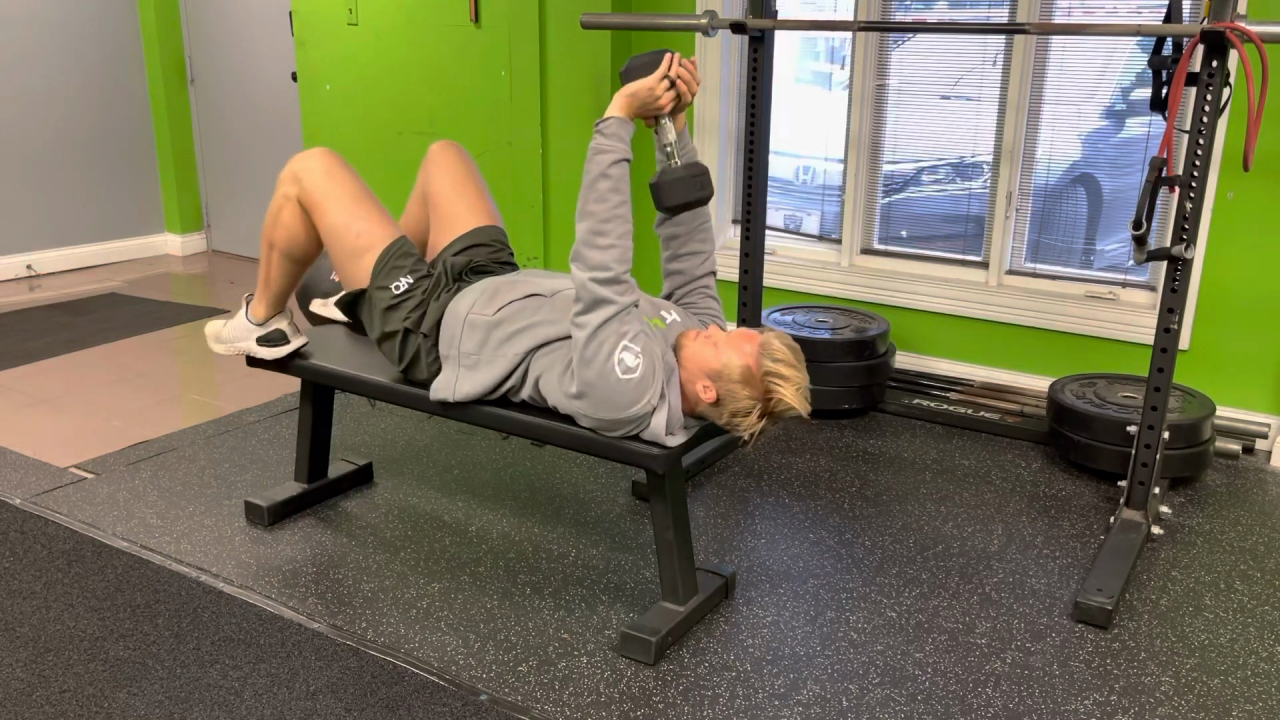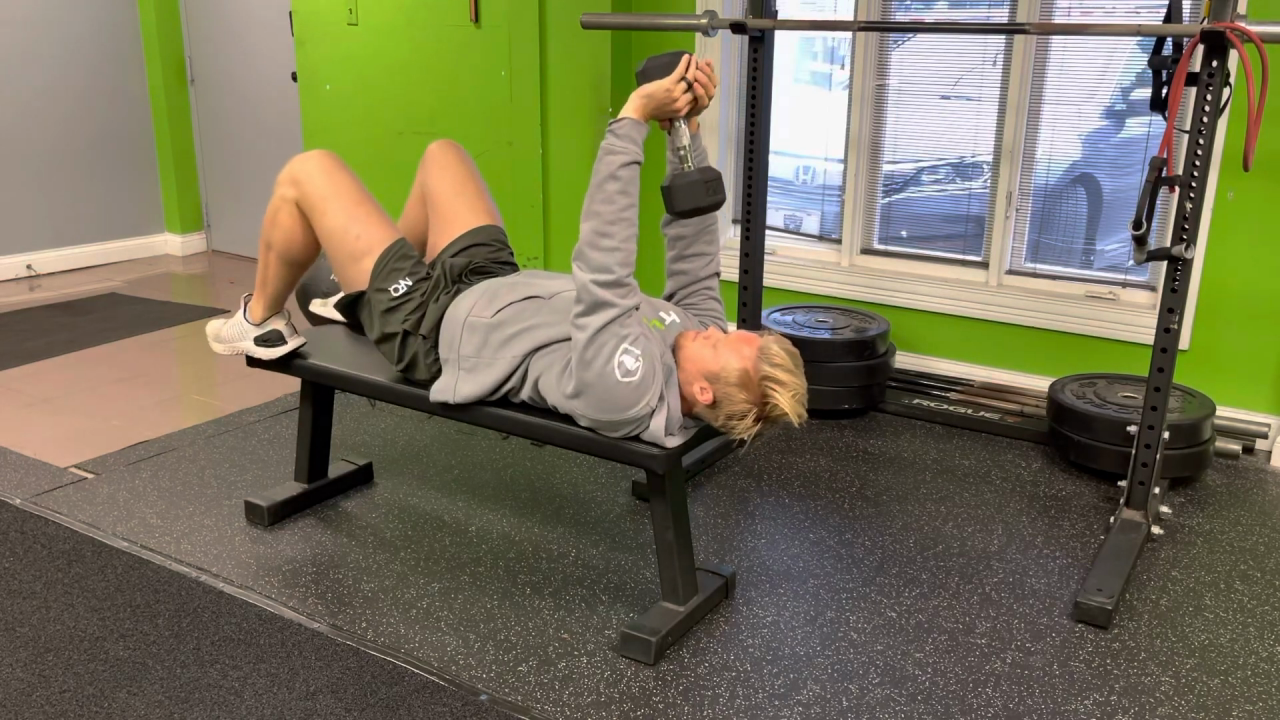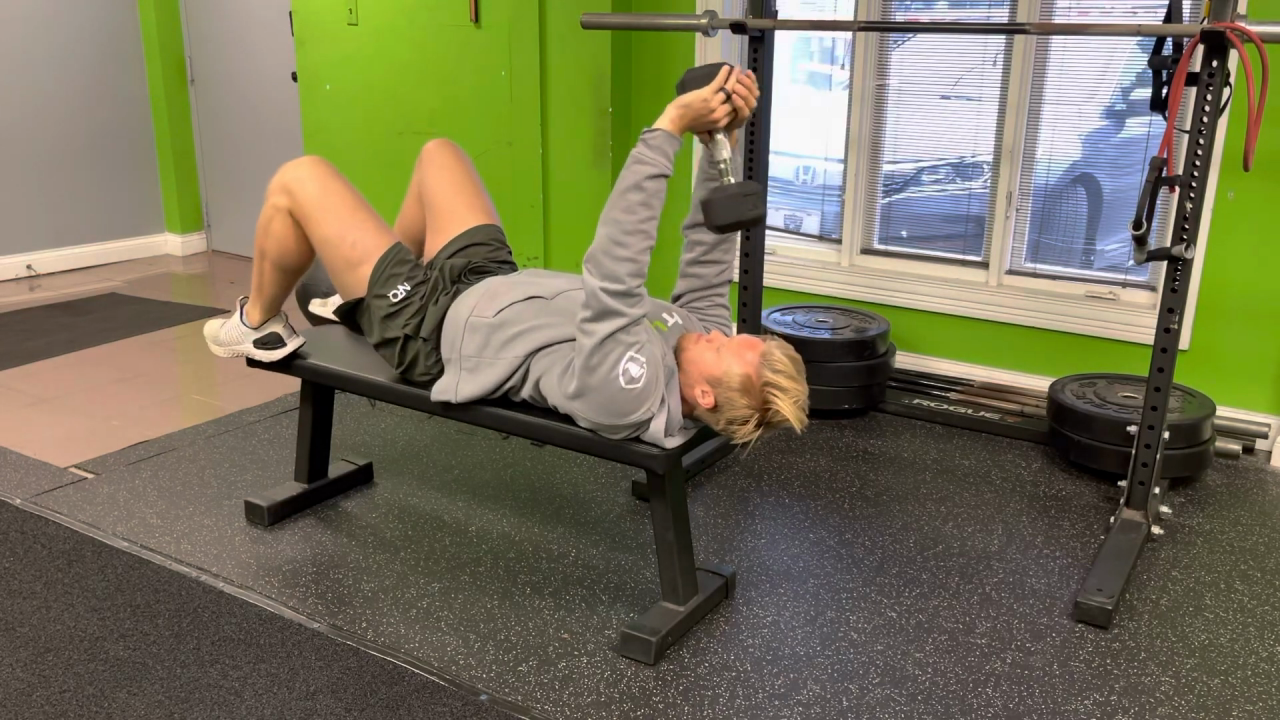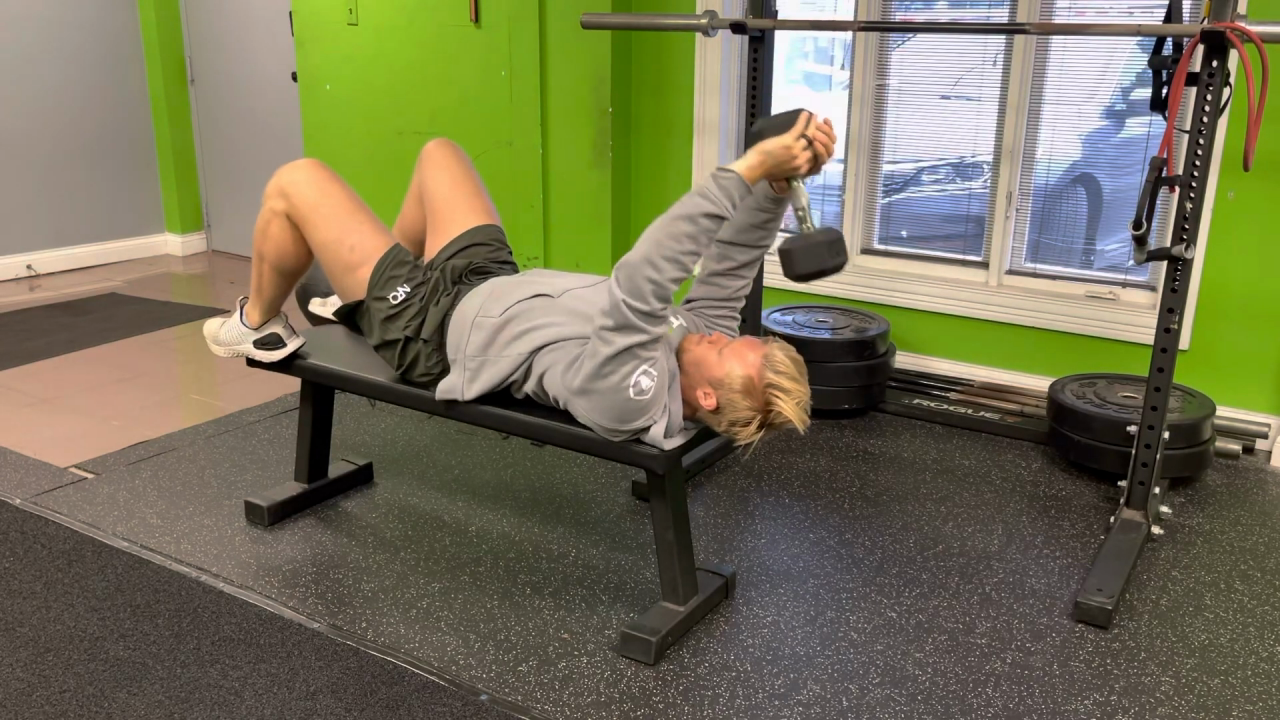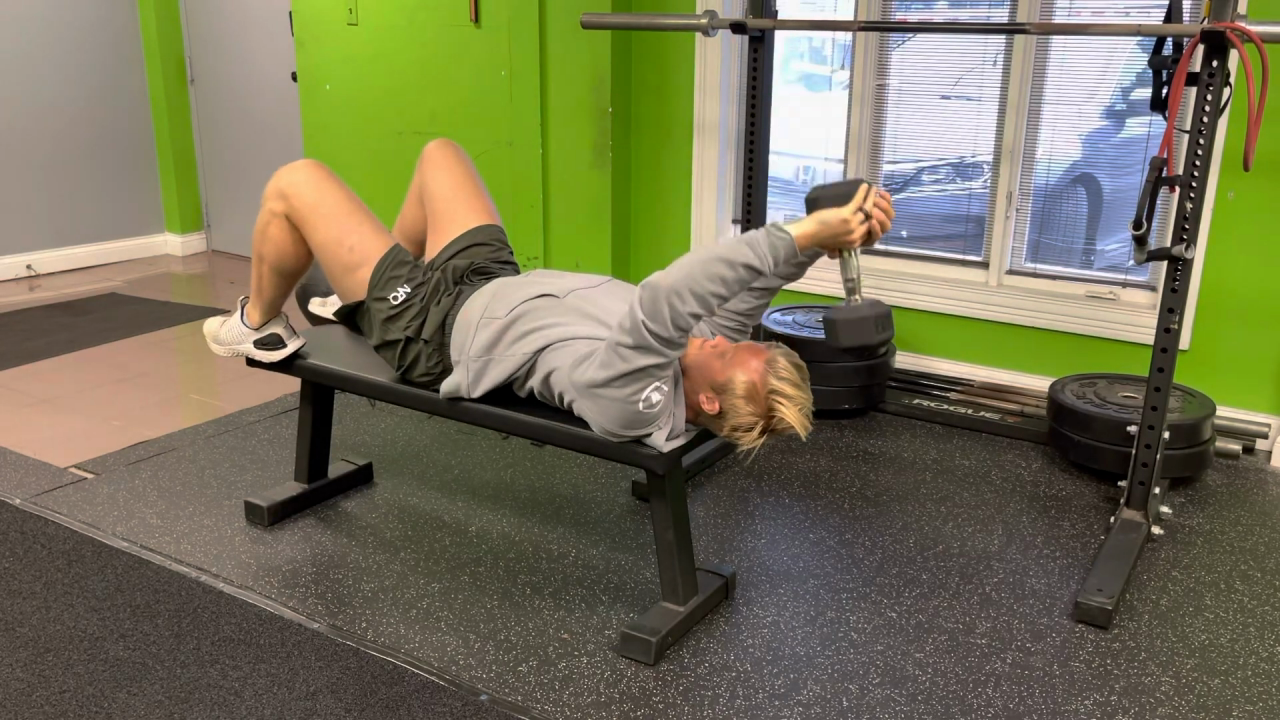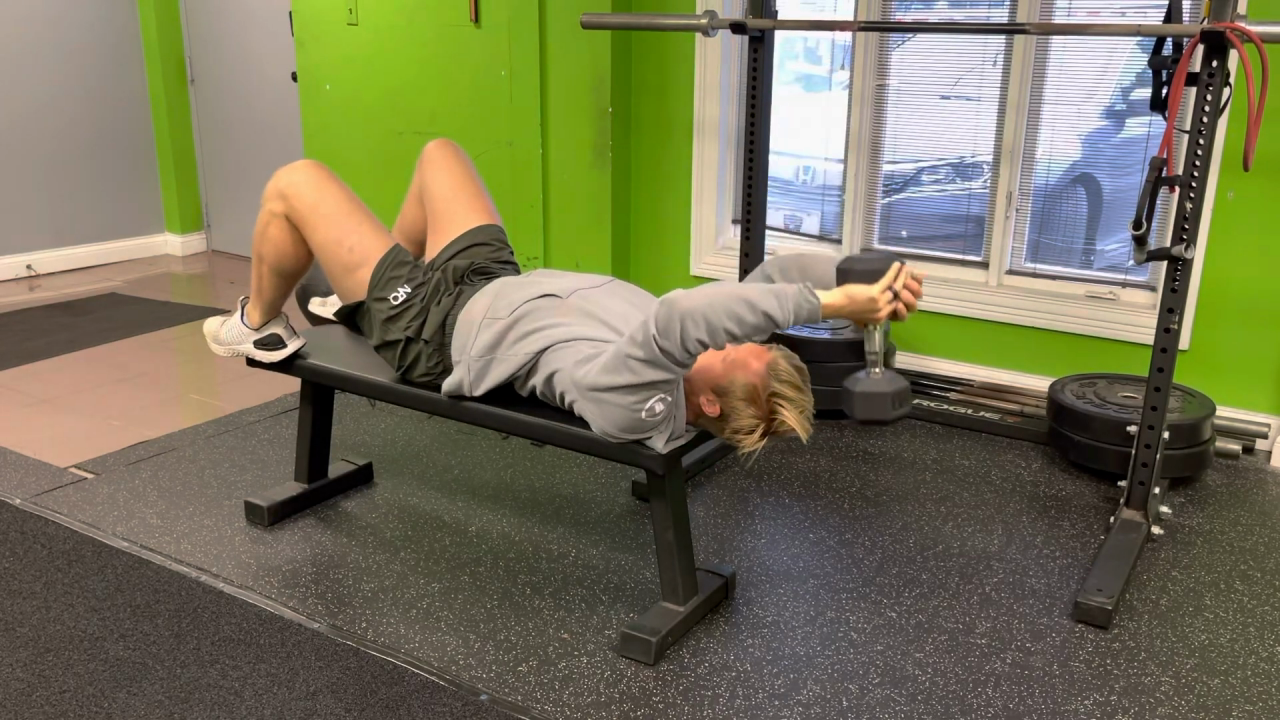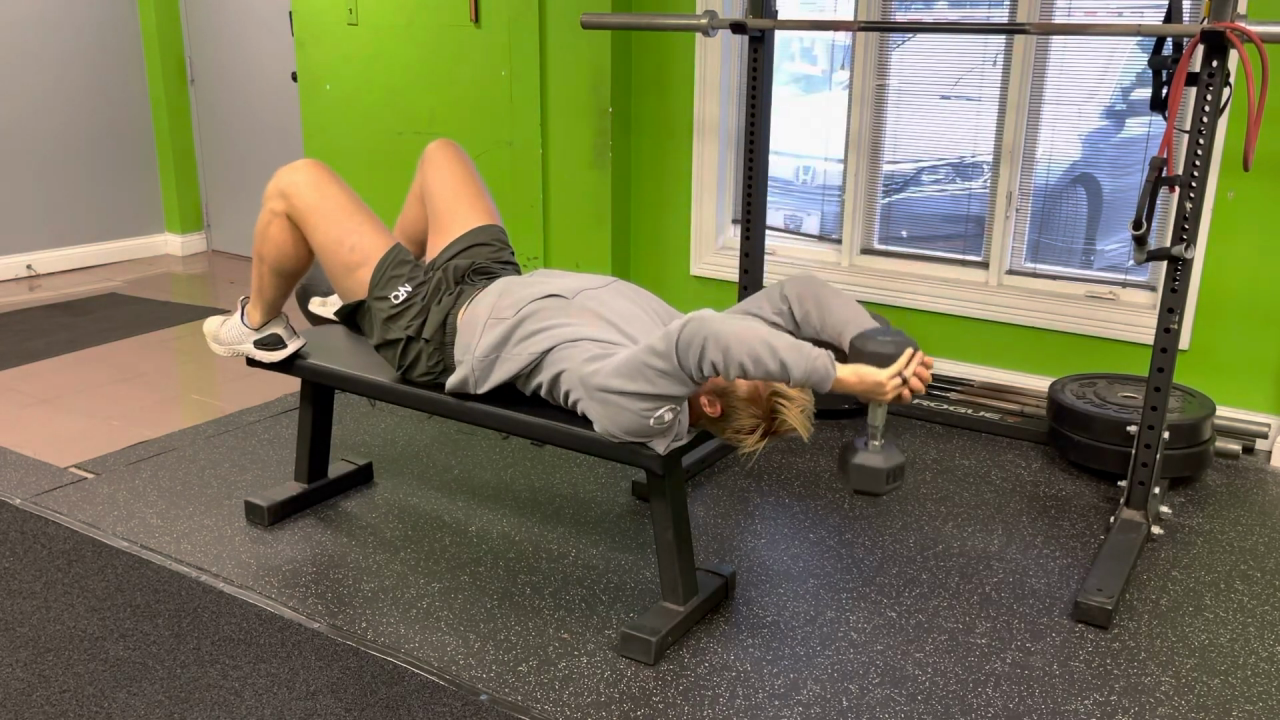
dt=0.4s
person 1, frame 1
left shoulder: (626, 392)
right shoulder: (703, 343)
left elbow: (600, 271)
right elbow: (690, 253)
left wrist: (621, 116)
right wrist: (675, 125)
left hip: (431, 325)
right hip: (490, 287)
left knee: (308, 170)
right knee: (443, 153)
left ankle: (263, 322)
right ankle: (364, 300)
person 1, frame 2
left shoulder: (626, 391)
right shoulder: (703, 338)
left elbow: (602, 273)
right elbow: (695, 254)
left wrist: (635, 116)
right wrist: (688, 126)
left hip: (430, 328)
right hip: (491, 287)
left knee: (307, 171)
right knee: (441, 152)
left ankle: (260, 322)
right ankle: (363, 299)
person 1, frame 3
left shoulder: (628, 393)
right shoulder: (707, 344)
left elbow: (614, 278)
right elbow: (709, 258)
left wrist: (671, 125)
right wrist: (716, 139)
left hip: (429, 327)
right hip: (491, 285)
left knee: (297, 180)
right knee: (438, 150)
left ankle: (258, 325)
right ankle: (364, 295)
person 1, frame 4
left shoulder: (634, 397)
right shoulder: (704, 344)
left elbow: (640, 287)
right elbow: (729, 266)
left wrist: (754, 168)
right wrist: (777, 182)
left hip: (429, 327)
right hip: (491, 287)
left knee: (294, 182)
right knee: (438, 150)
left ankle: (257, 327)
right ankle: (361, 295)
person 1, frame 5
left shoulder: (641, 403)
right shoulder: (713, 353)
left elbow: (664, 302)
right elbow: (749, 279)
left wrist: (816, 230)
right wrist: (830, 232)
left hip: (432, 329)
right hip: (493, 287)
left knee: (292, 183)
right knee: (440, 151)
left ankle: (259, 327)
right ankle: (364, 299)
person 1, frame 6
left shoulder: (640, 407)
right shoulder: (709, 361)
left elbow: (675, 320)
right elbow: (779, 274)
left wrist: (844, 300)
right wrist: (865, 279)
left hip: (436, 330)
right hip: (493, 287)
left knee: (293, 183)
right knee: (439, 151)
left ankle: (259, 327)
right ankle: (365, 297)
person 1, frame 7
left shoulder: (644, 409)
right shoulder: (703, 371)
left elbow: (697, 340)
right elbow: (798, 294)
left wrist: (851, 373)
left hip: (435, 329)
right hip: (495, 286)
left knee: (294, 183)
right knee: (438, 151)
left ankle: (258, 327)
right ankle: (362, 297)
